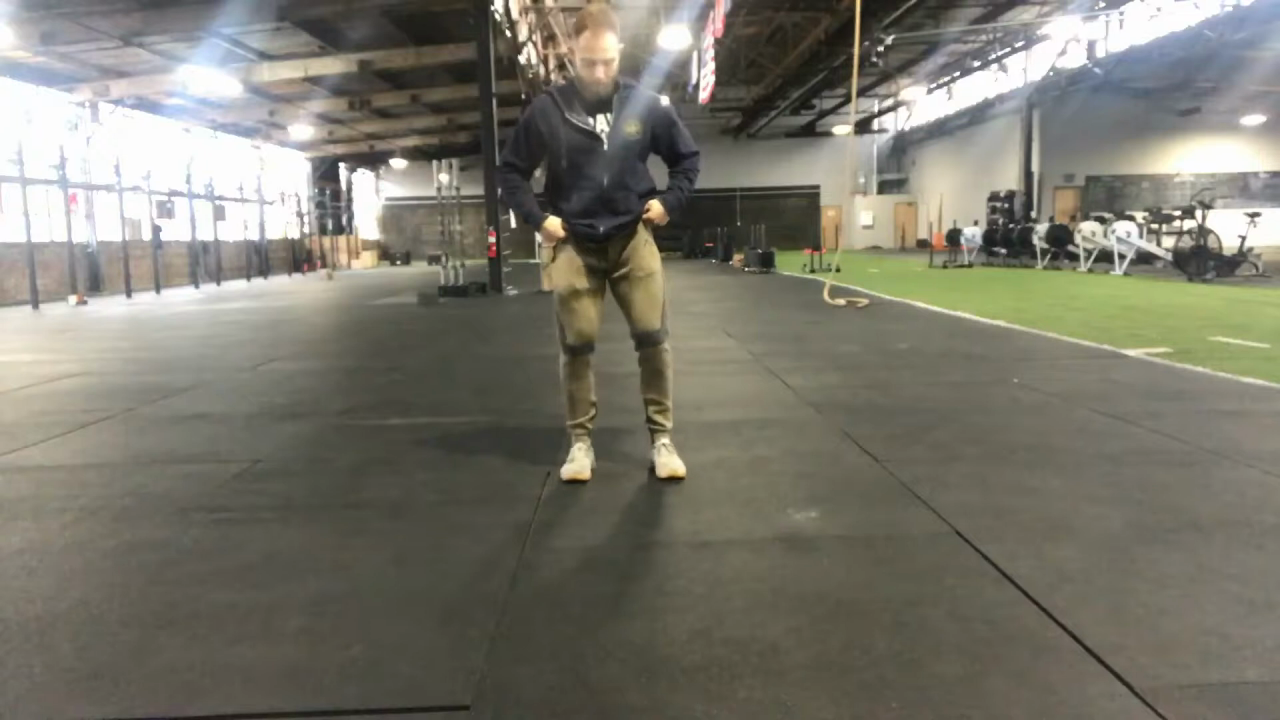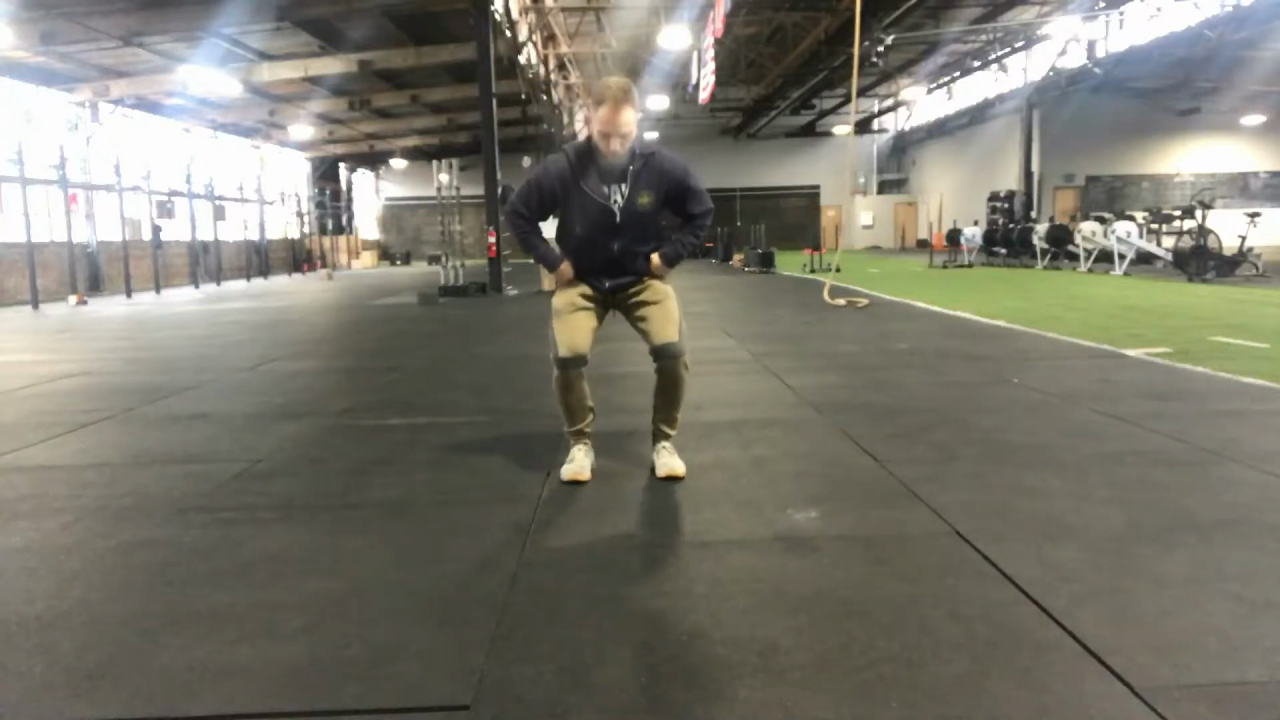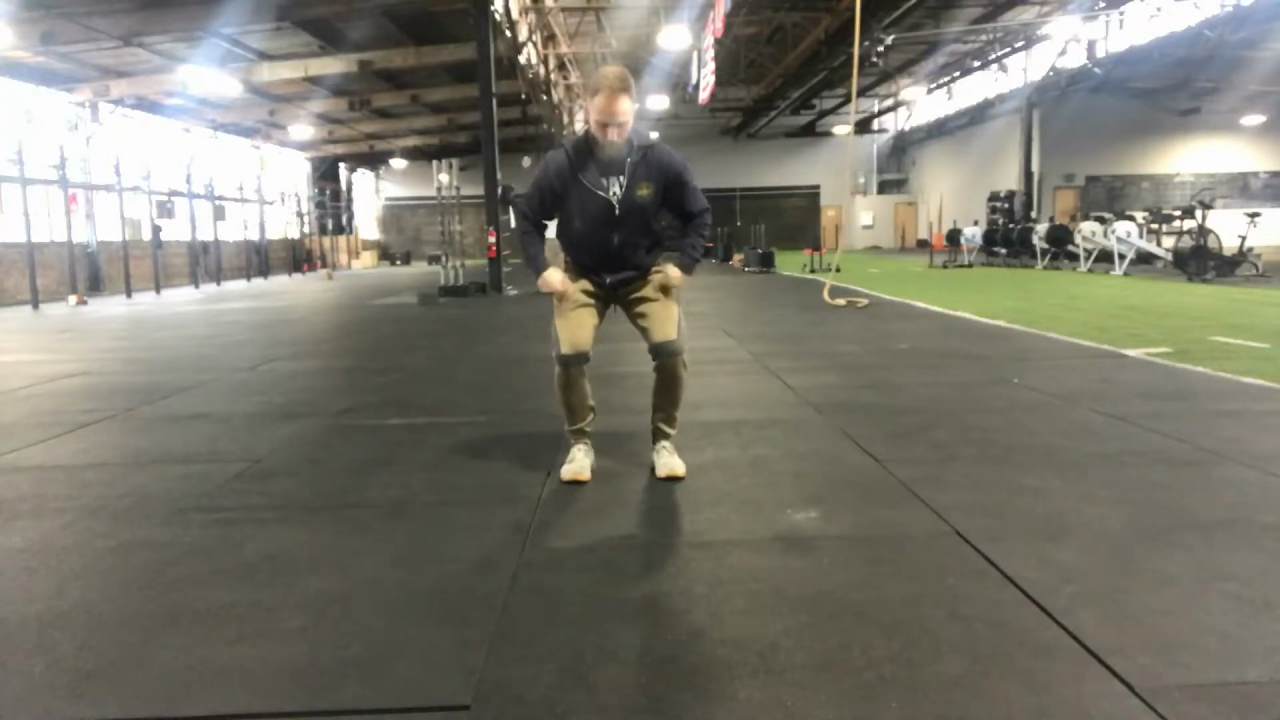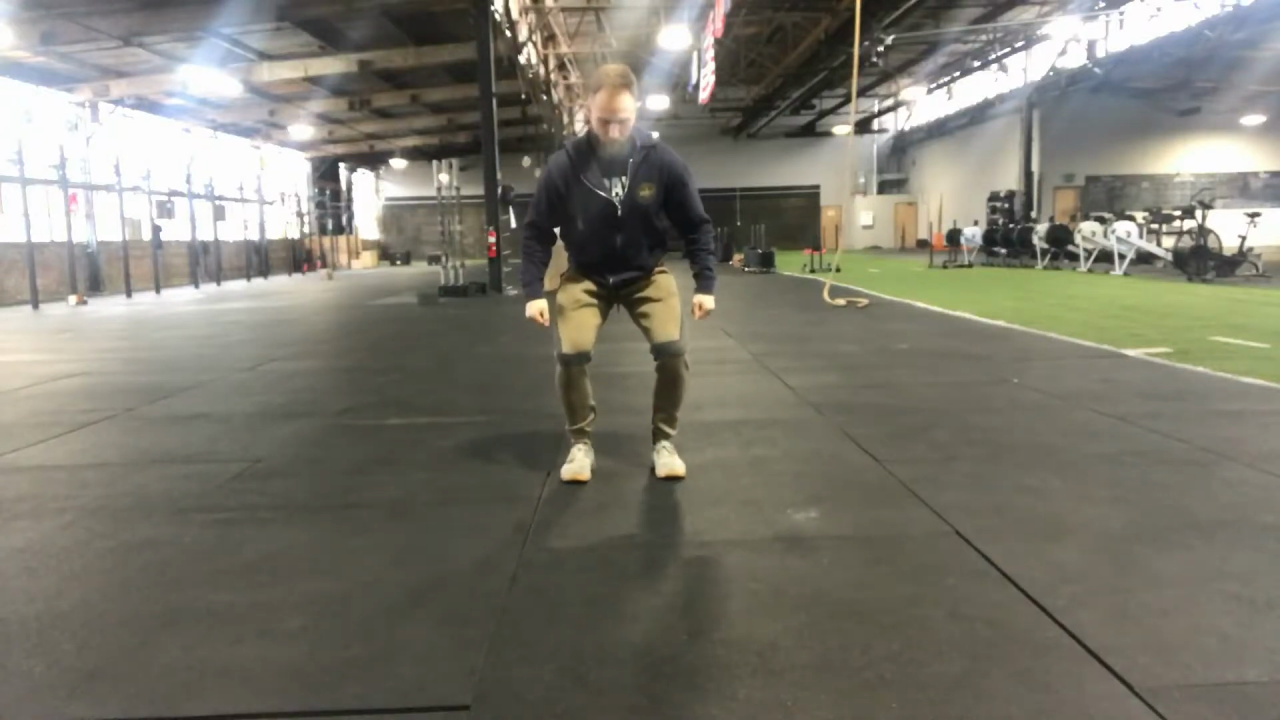
dt=0.5s
person 1, frame 1
left shoulder: (646, 104)
right shoulder: (547, 110)
left elbow: (688, 157)
right elbow: (510, 171)
left wrist: (669, 201)
right wrist: (538, 218)
left hip: (633, 239)
right hip: (574, 244)
left knee: (652, 338)
right knee: (577, 345)
left ankle: (661, 439)
right ankle: (580, 442)
person 1, frame 2
left shoulder: (662, 166)
right shoulder: (561, 168)
left elbow: (702, 212)
right elbow: (518, 214)
left wrist: (669, 255)
right wrist: (553, 261)
left hip: (643, 278)
right hip: (581, 280)
left knee: (672, 352)
right knee: (568, 356)
left ankle: (663, 443)
right ankle: (580, 444)
person 1, frame 3
left shoulder: (660, 160)
right shoulder: (562, 163)
left elbow: (698, 215)
right elbow: (527, 217)
left wrist: (683, 263)
right wrist: (542, 267)
left hip: (644, 274)
right hip: (581, 276)
left knee: (670, 351)
right knee: (569, 355)
left ankle: (663, 442)
right ankle: (580, 444)
person 1, frame 4
left shoulder: (662, 161)
right shoulder: (564, 165)
left elbow: (696, 226)
right elbow: (537, 231)
left wrist: (705, 283)
right wrist: (534, 290)
left hip: (647, 273)
right hip: (585, 276)
left knee: (672, 351)
right knee: (571, 354)
left ankle: (664, 441)
right ankle: (581, 443)
